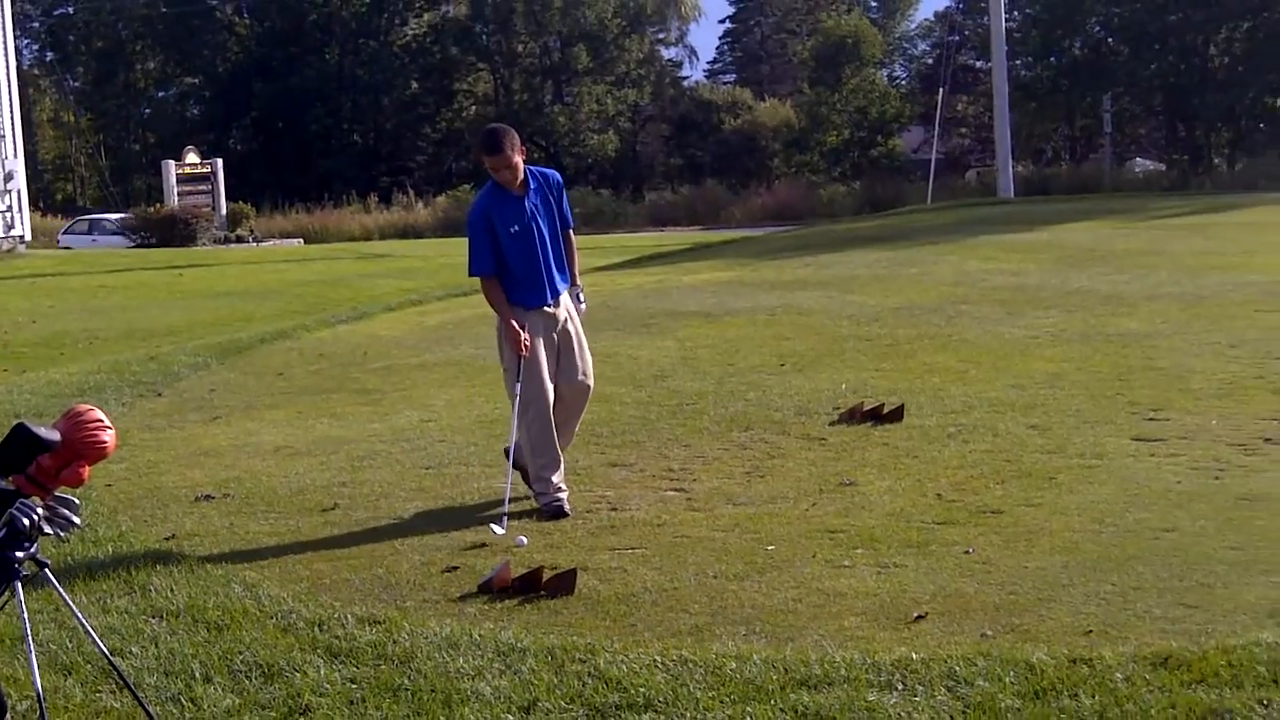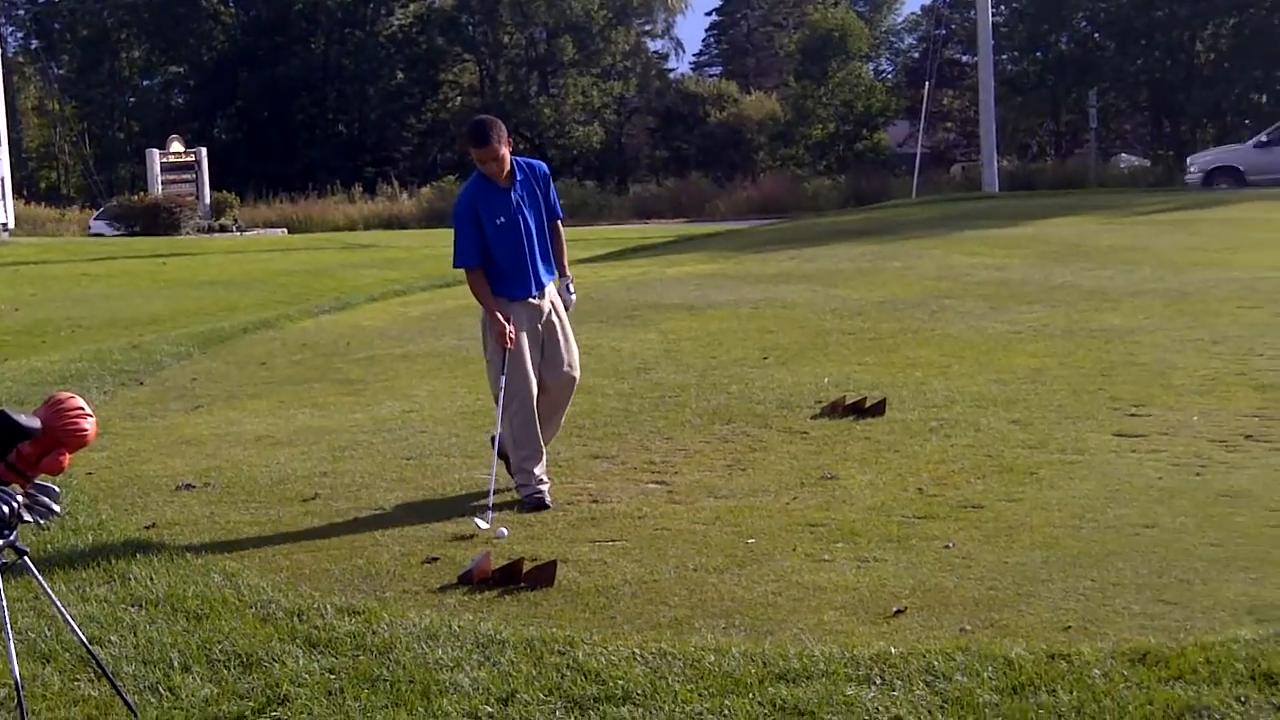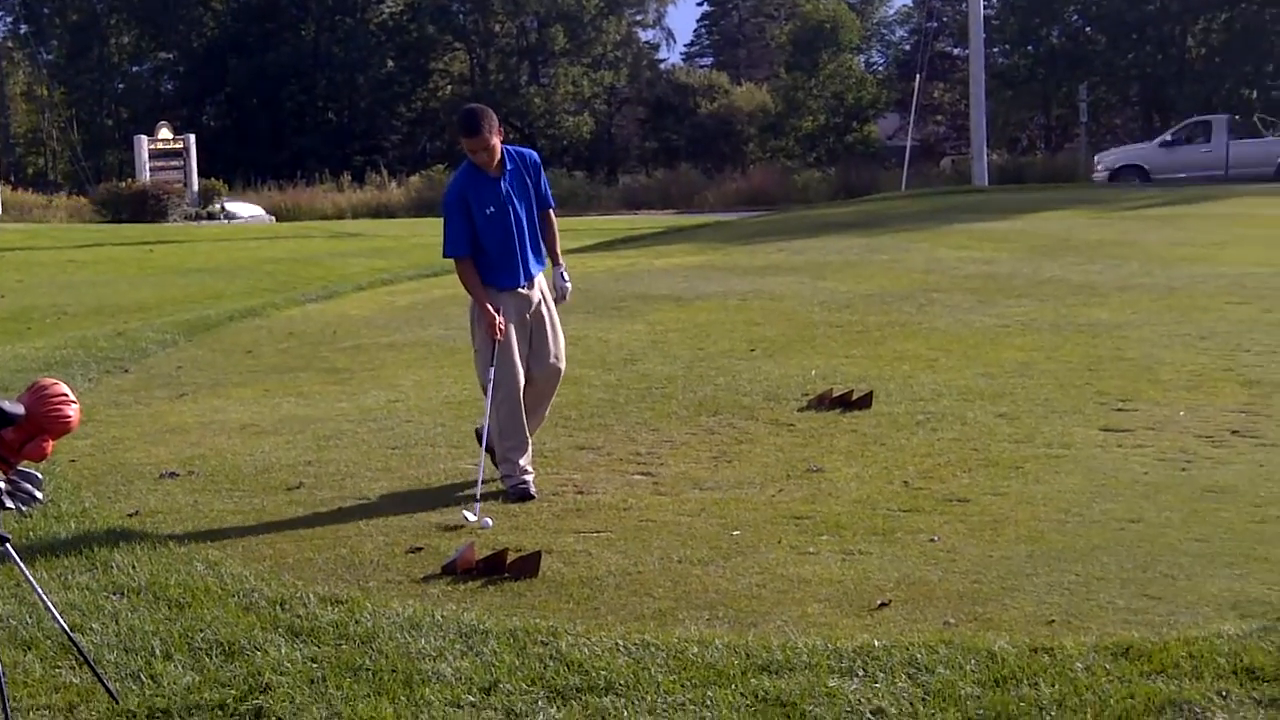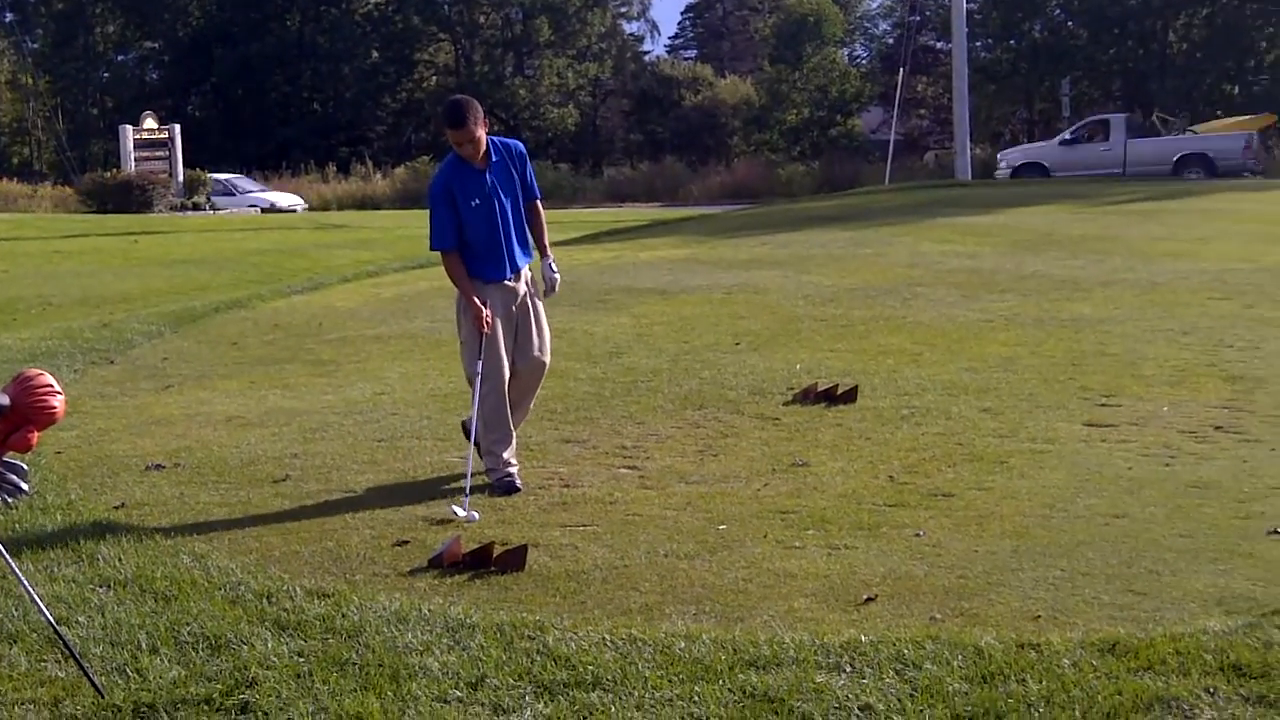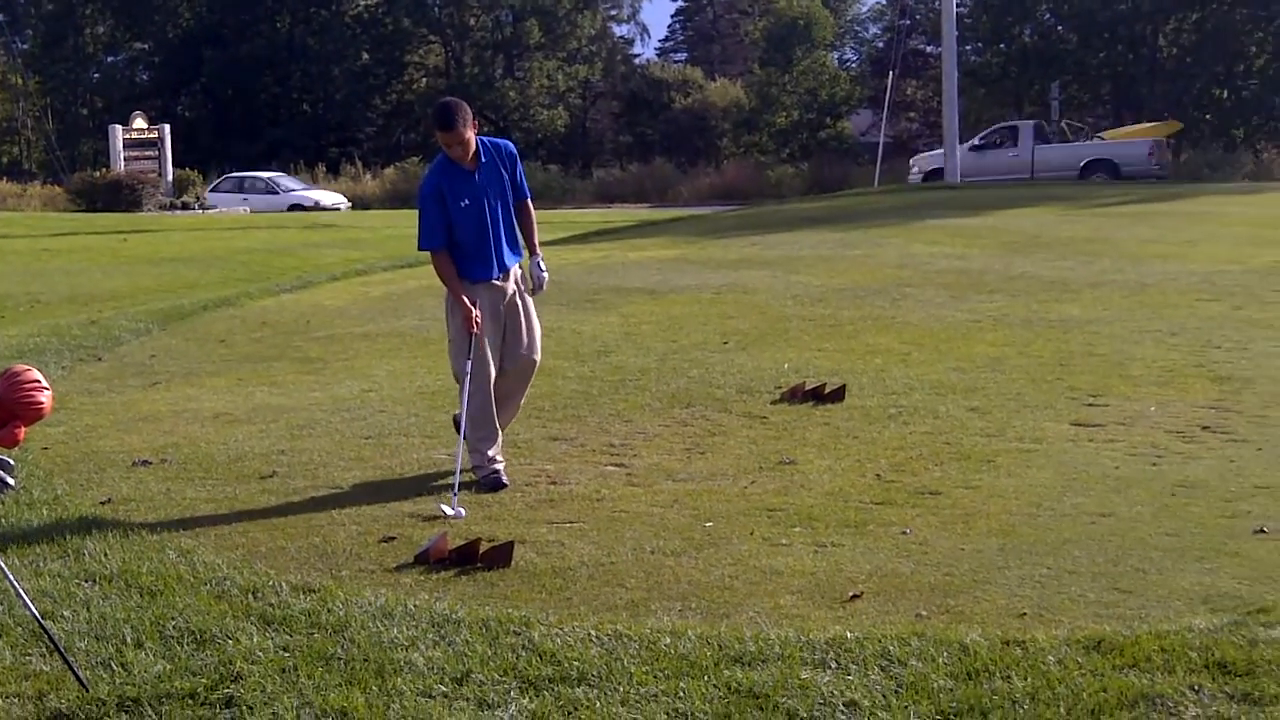
dt=0.1s
person 1, frame 1
left shoulder: (551, 182)
right shoulder: (484, 210)
right elbow: (487, 276)
left wrist: (576, 287)
right wrist: (509, 324)
left hip: (560, 303)
right hip: (523, 314)
left knee: (578, 386)
right knee: (537, 402)
left ankle: (526, 454)
right ankle: (550, 489)
person 1, frame 2
left shoulder: (537, 174)
right shoulder: (469, 201)
right elbow: (472, 268)
left wrist: (565, 277)
right wrist: (495, 315)
left hip: (546, 293)
right hip: (507, 305)
left knee: (565, 375)
right knee: (519, 393)
left ankle: (514, 446)
right ankle: (531, 481)
person 1, frame 3
left shoulder: (528, 162)
right shoulder: (460, 190)
right elbow: (461, 258)
left wrist: (558, 266)
right wrist: (484, 306)
left hip: (536, 283)
right hip: (496, 295)
left knee: (550, 367)
right knee: (506, 384)
left ankle: (500, 437)
right ankle: (516, 472)
person 1, frame 4
left shoulder: (514, 153)
right shoulder: (445, 182)
left elbow: (532, 205)
right elbow: (448, 250)
left wrist: (546, 258)
right wrist: (472, 300)
left hip: (522, 275)
right hip: (482, 287)
left knee: (535, 360)
right knee: (491, 376)
left ankle: (484, 428)
right ankle: (501, 464)
person 1, frame 5
left shoulder: (505, 153)
right shoulder: (435, 183)
left elbow: (523, 205)
right elbow: (437, 250)
left wrist: (535, 256)
right wrist: (461, 299)
left hip: (512, 274)
right hip: (471, 286)
left knee: (525, 358)
right knee: (479, 374)
left ankle: (476, 425)
right ankle: (487, 460)
